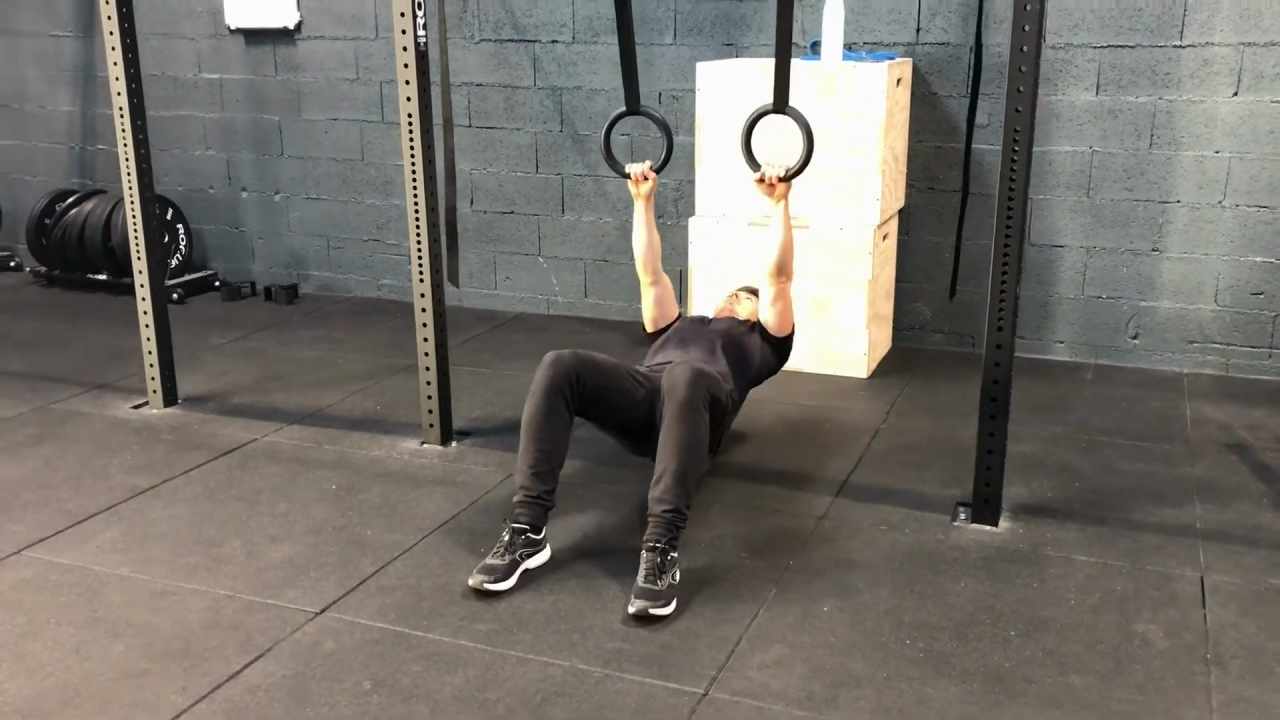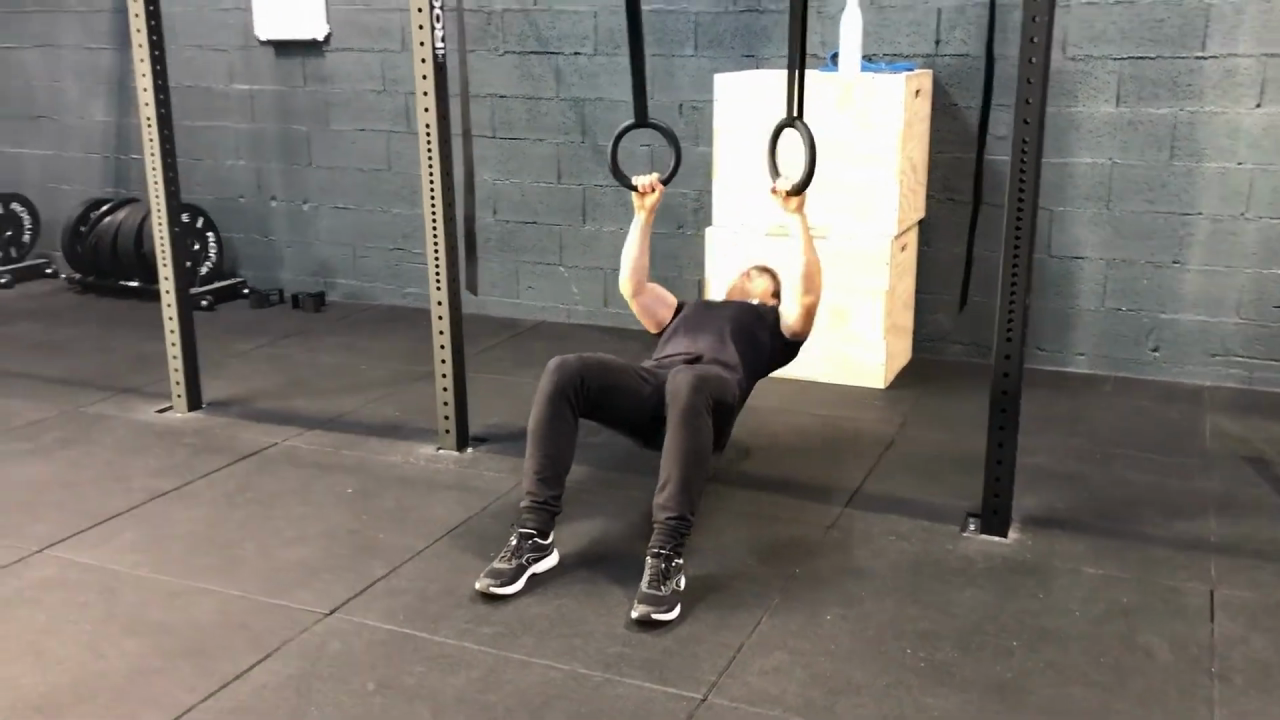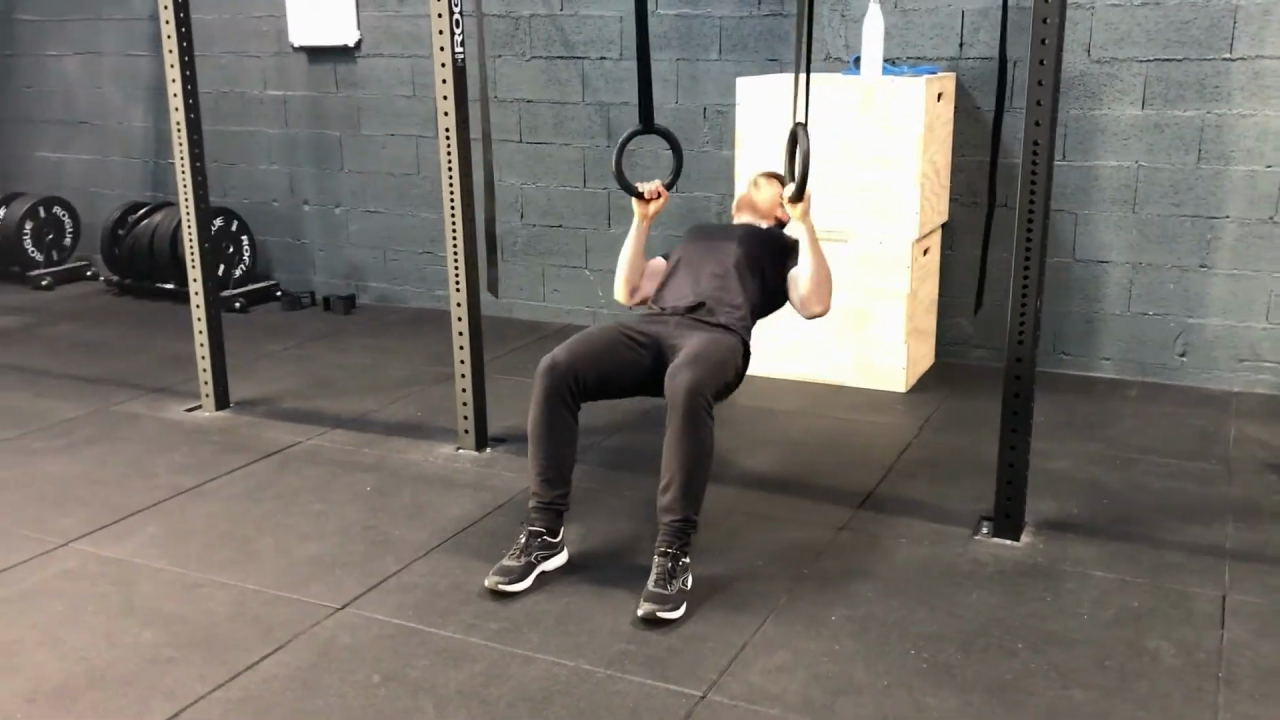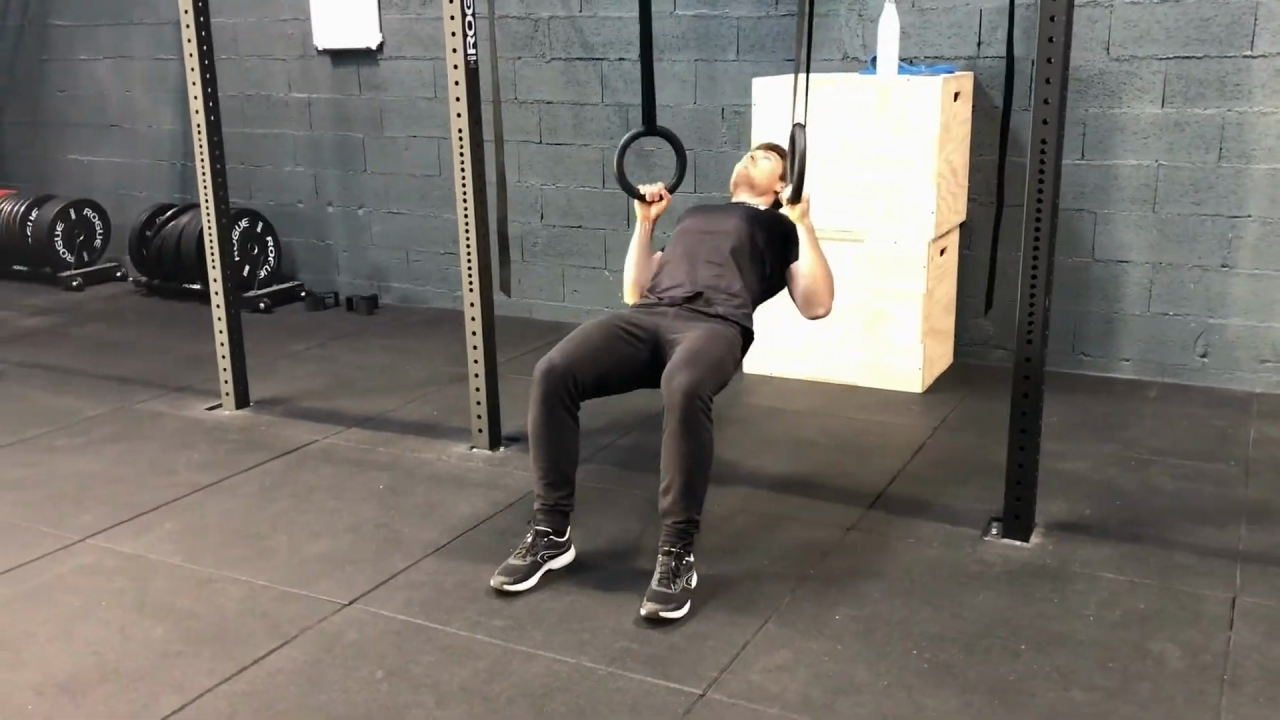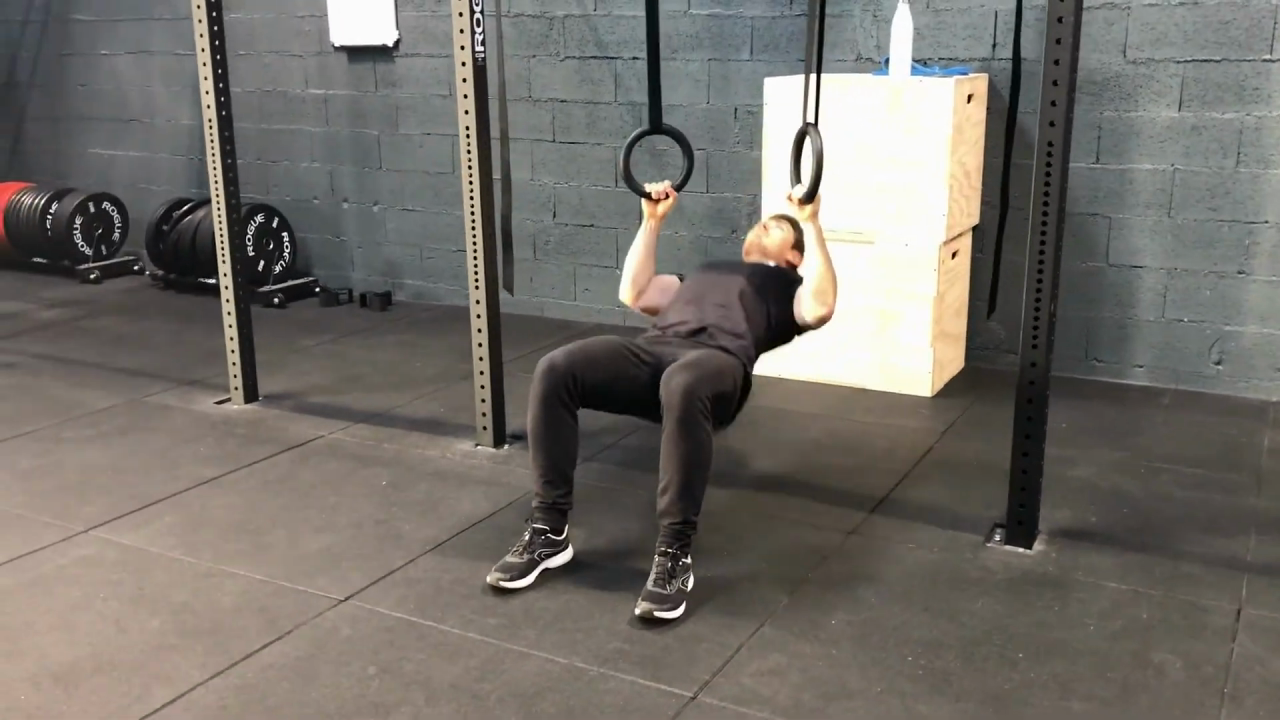
dt=0.3s
person 1, frame 1
left shoulder: (763, 341)
right shoulder: (679, 326)
left elbow: (778, 281)
right elbow: (651, 274)
left wrist: (779, 204)
right wrist: (644, 200)
left hip: (700, 399)
right hip: (643, 394)
left knee: (684, 379)
right knee: (558, 367)
left ankle: (660, 550)
right ankle: (527, 530)
person 1, frame 2
left shoulder: (771, 329)
right shoulder: (693, 312)
left elbow: (805, 297)
right elbow: (632, 285)
left wrist: (796, 215)
right wrist: (645, 213)
left hip: (710, 393)
right hip: (650, 385)
left knee: (688, 386)
right knee: (563, 373)
left ankle: (665, 556)
right ankle: (534, 534)
person 1, frame 3
left shoulder: (780, 246)
right shoulder: (696, 234)
left elbow: (815, 306)
right elbow: (626, 292)
left wrist: (803, 224)
right wrist: (641, 222)
left hip: (716, 335)
right hip: (652, 326)
left knee: (687, 387)
right knee: (556, 370)
left ankle: (673, 554)
right ankle: (544, 533)
person 1, frame 4
left shoulder: (779, 229)
right shoulder: (694, 216)
left elbow: (816, 306)
right elbow: (635, 294)
left wrist: (802, 221)
right wrist: (645, 223)
left hip: (715, 324)
right hip: (650, 316)
left knee: (684, 389)
right knee: (552, 374)
left ankle: (677, 553)
right ankle: (551, 532)
person 1, frame 5
left shoulder: (787, 289)
right shoulder: (709, 272)
left elbow: (820, 307)
right elbow: (633, 292)
left wrist: (810, 224)
right wrist: (652, 220)
left hip: (720, 362)
right hip: (656, 350)
left knee: (683, 387)
right knee: (555, 370)
left ankle: (674, 557)
right ankle: (548, 532)
